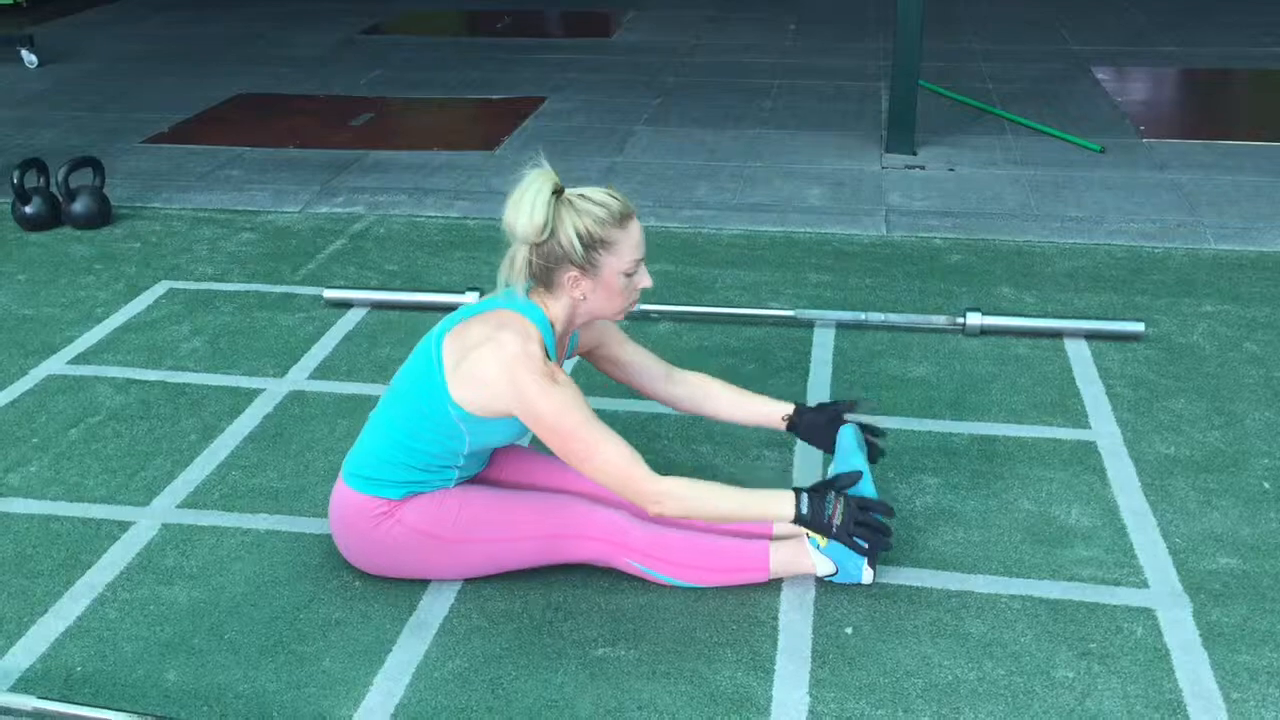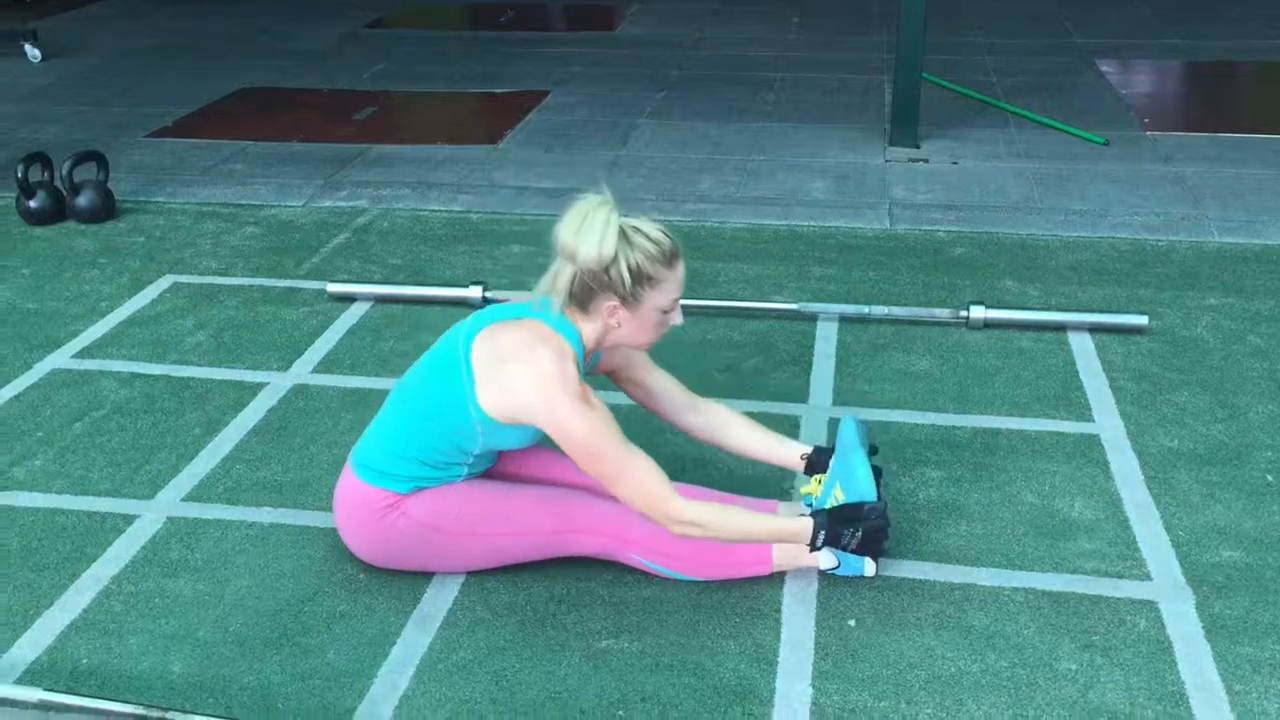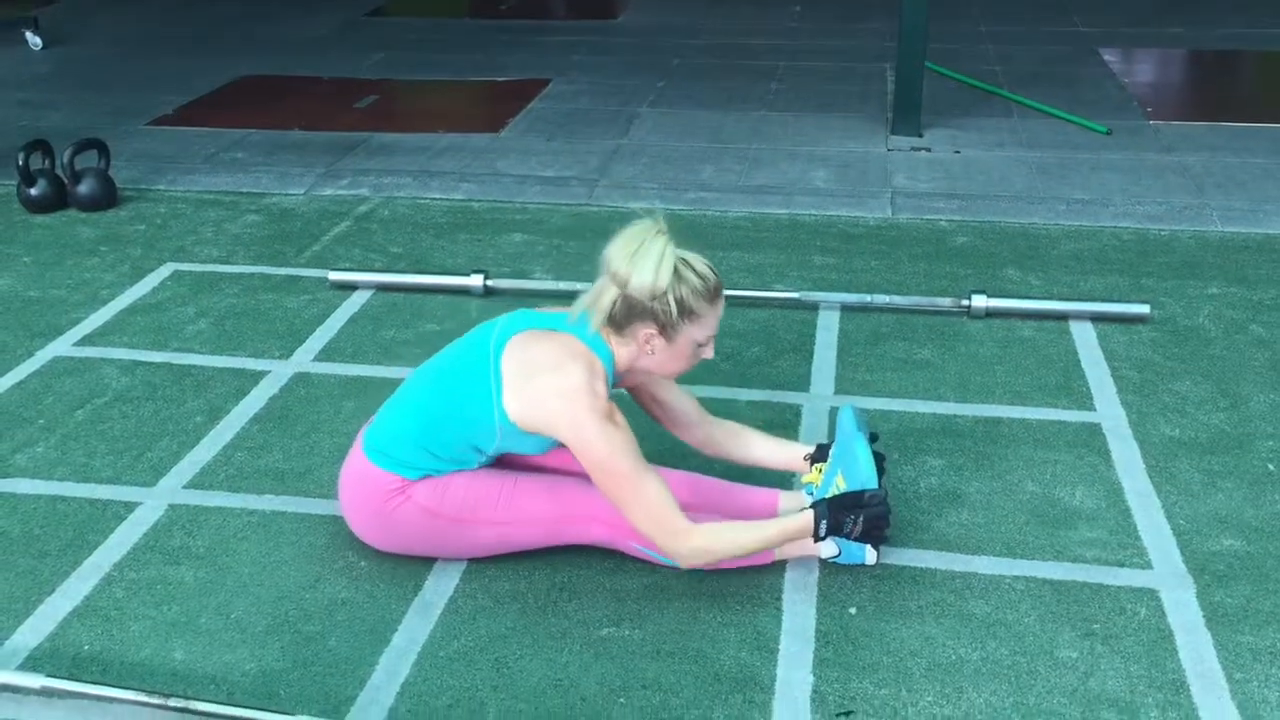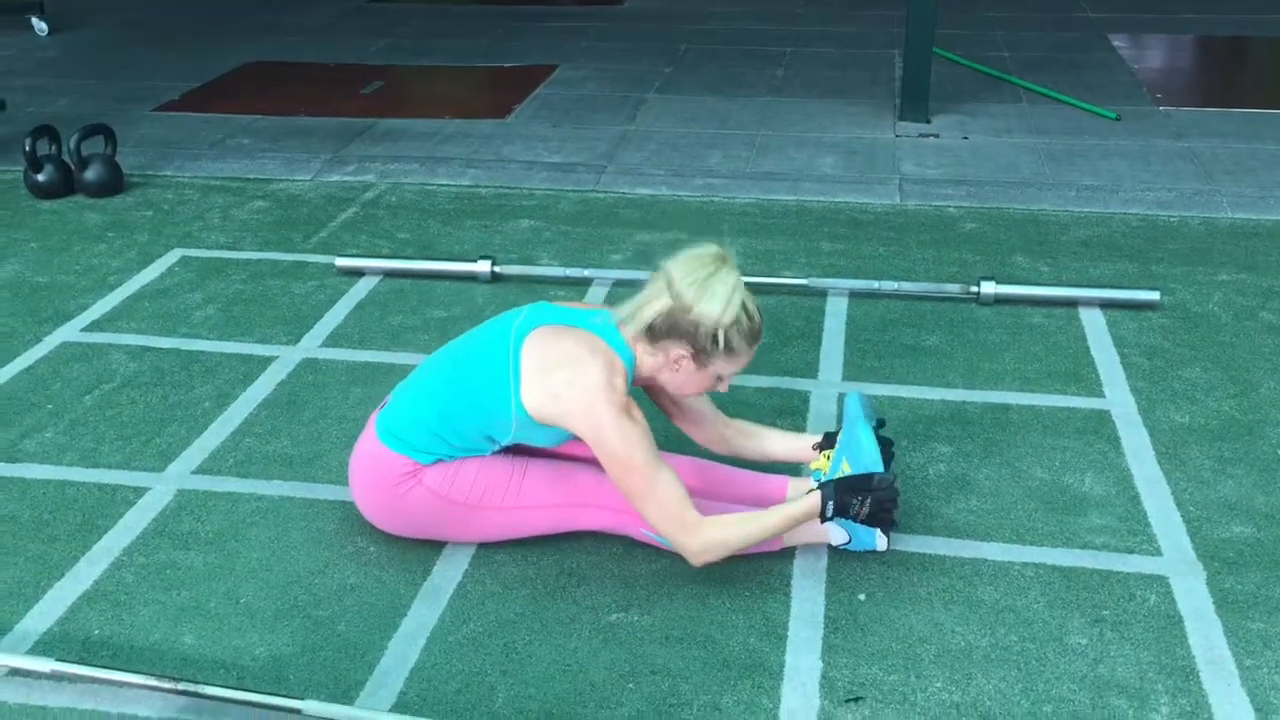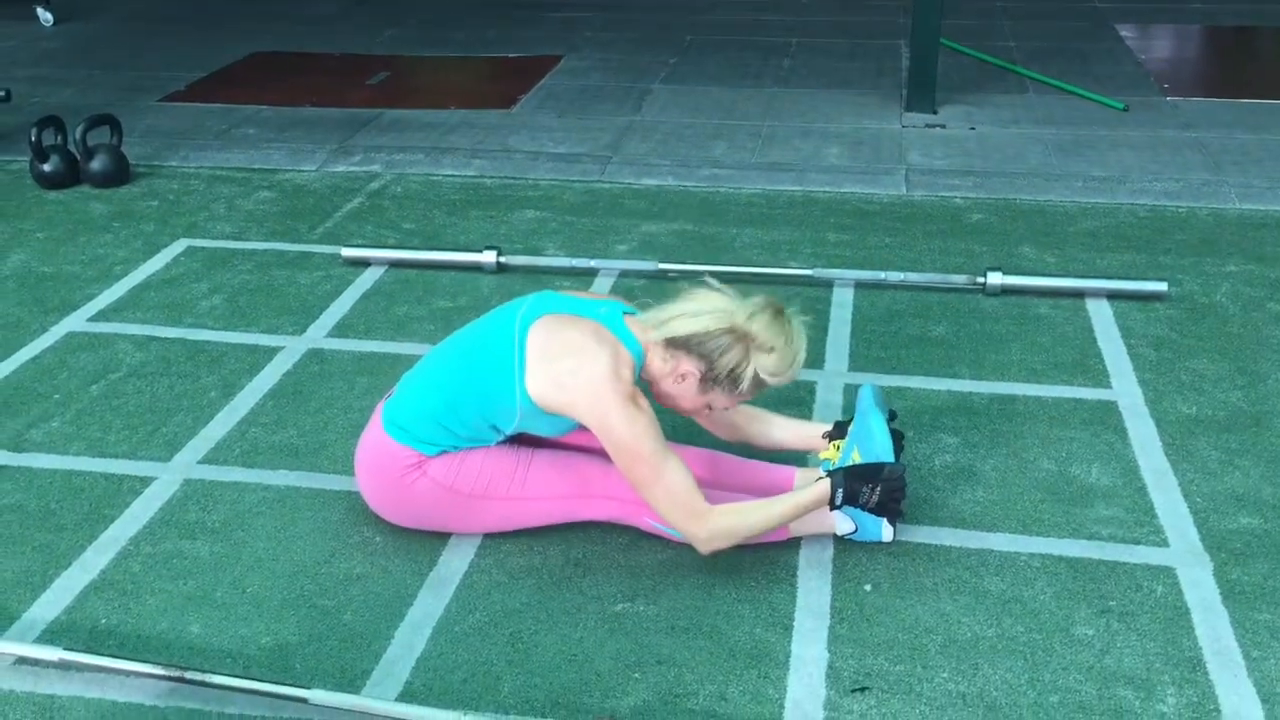
dt=0.4s
person 1, frame 1
left shoulder: (564, 316)
right shoulder: (519, 364)
left elbow: (675, 383)
right elbow: (653, 495)
left wrist: (795, 416)
right wrist: (799, 506)
right hip: (384, 517)
left knee: (606, 494)
right knee: (597, 530)
left ankle: (800, 531)
right ankle: (814, 555)
person 1, frame 2
left shoulder: (582, 329)
right shoulder: (550, 378)
left elbow: (698, 413)
right elbow: (676, 517)
left wrist: (809, 458)
right wrist: (815, 532)
right hip: (388, 510)
left knee: (621, 492)
right knee: (601, 526)
left ankle: (799, 509)
right ankle: (817, 553)
person 1, frame 3
left shoulder: (606, 339)
right shoulder: (579, 395)
left elbow: (708, 432)
right elbow: (683, 545)
left wrist: (814, 456)
right wrist: (817, 523)
left hip: (424, 451)
right hip: (391, 495)
left knee: (631, 484)
right knee: (603, 514)
left ankle: (803, 499)
person 1, frame 4
left shoulder: (628, 336)
right shoulder: (599, 391)
left elbow: (721, 433)
right elbow: (696, 542)
left wrist: (822, 446)
right wrist: (822, 503)
left hip: (423, 430)
right hip: (401, 478)
left knee: (642, 472)
right knee: (612, 501)
person 1, frame 5
left shoulder: (631, 328)
right shoulder: (607, 385)
left elbow: (732, 424)
right elbow: (703, 530)
left wrist: (829, 436)
right wrist: (830, 492)
left hip: (431, 419)
right hip: (406, 469)
left knee: (651, 462)
right knee: (617, 491)
